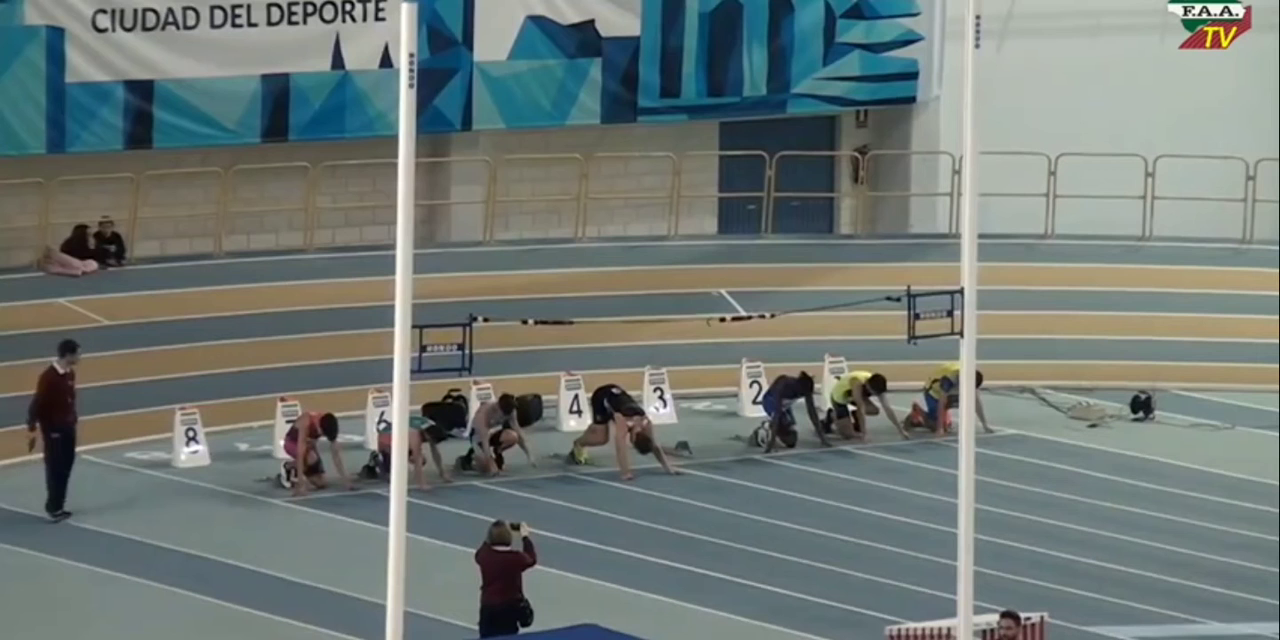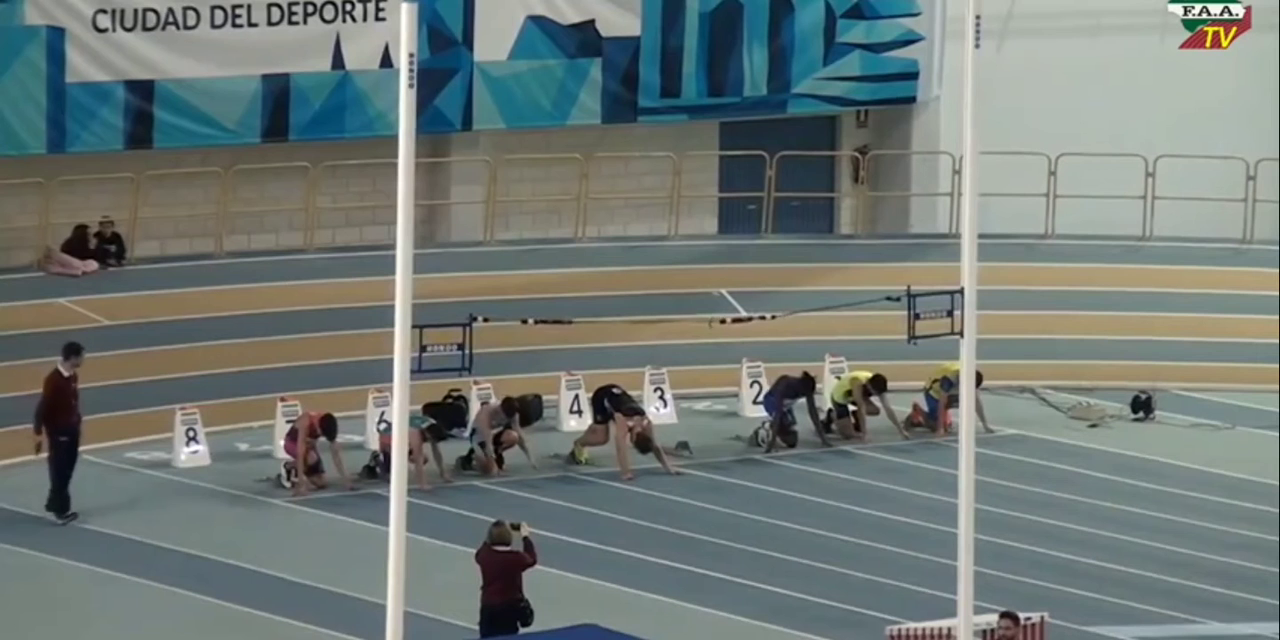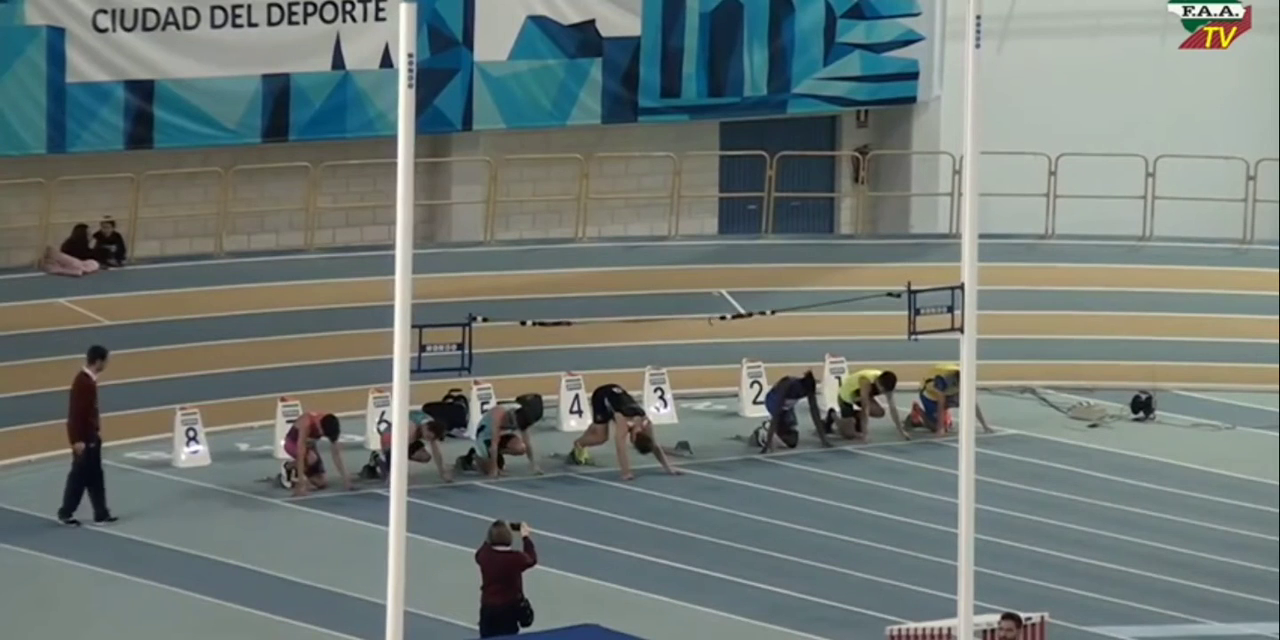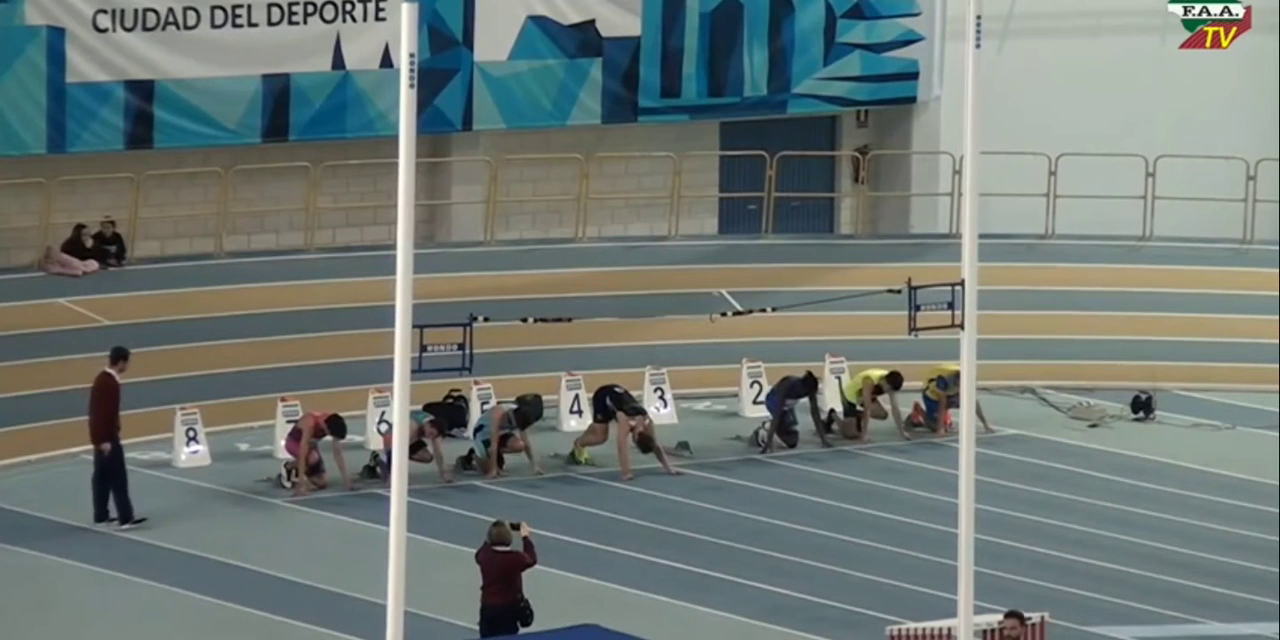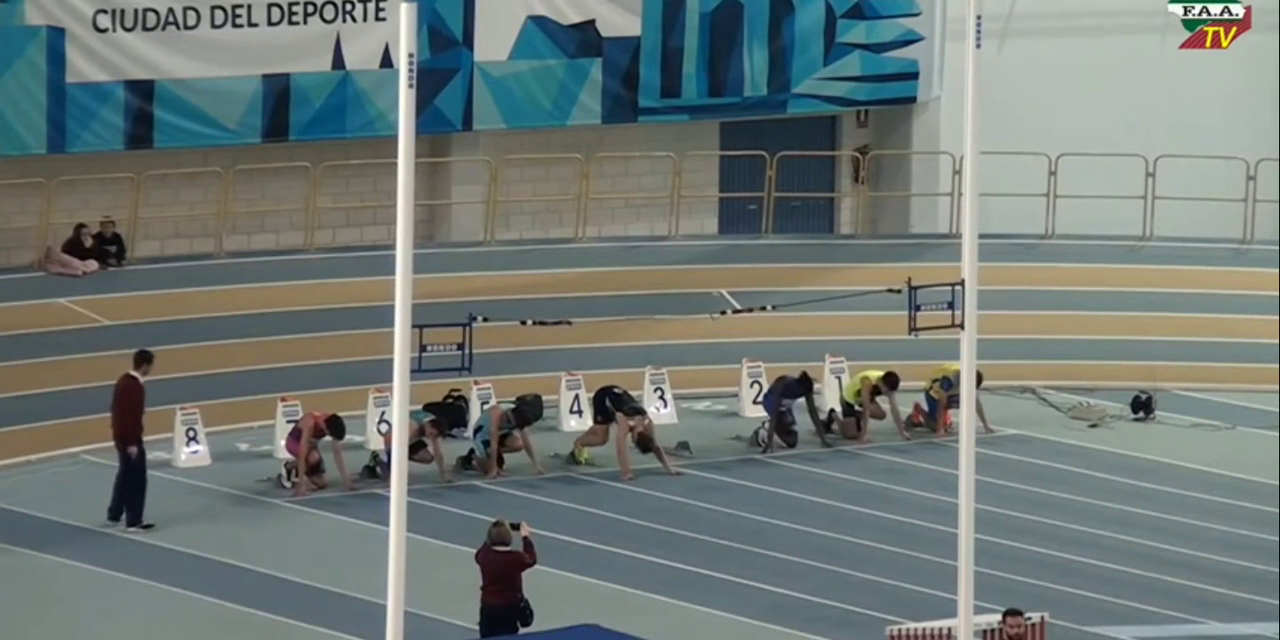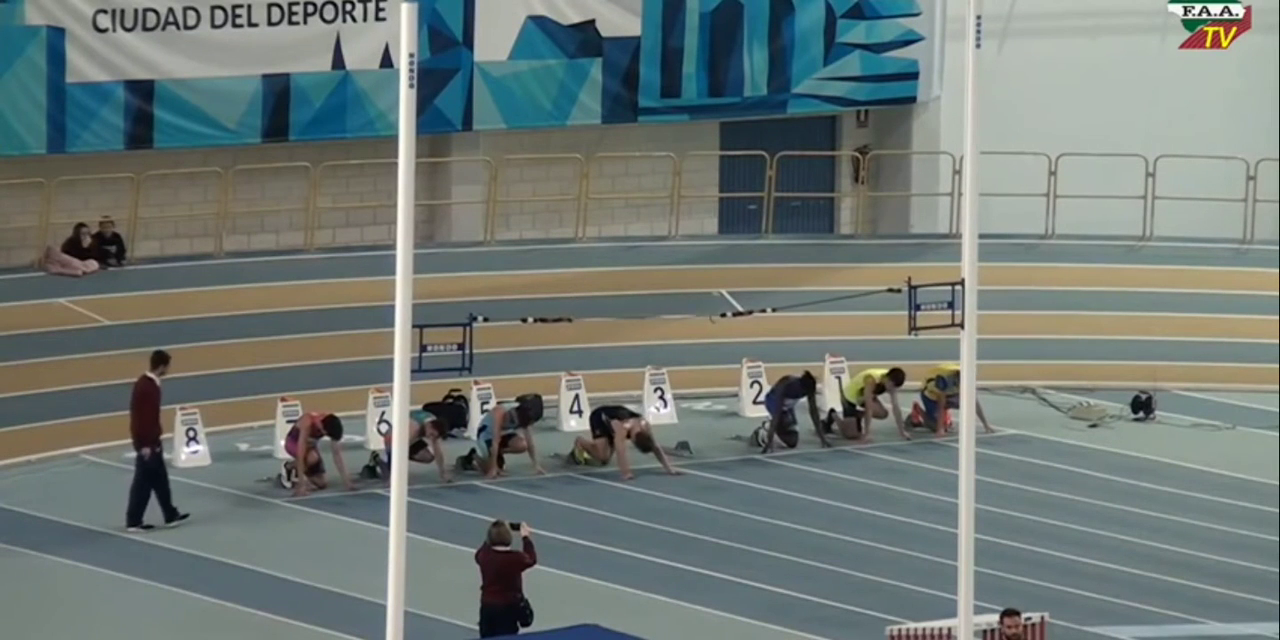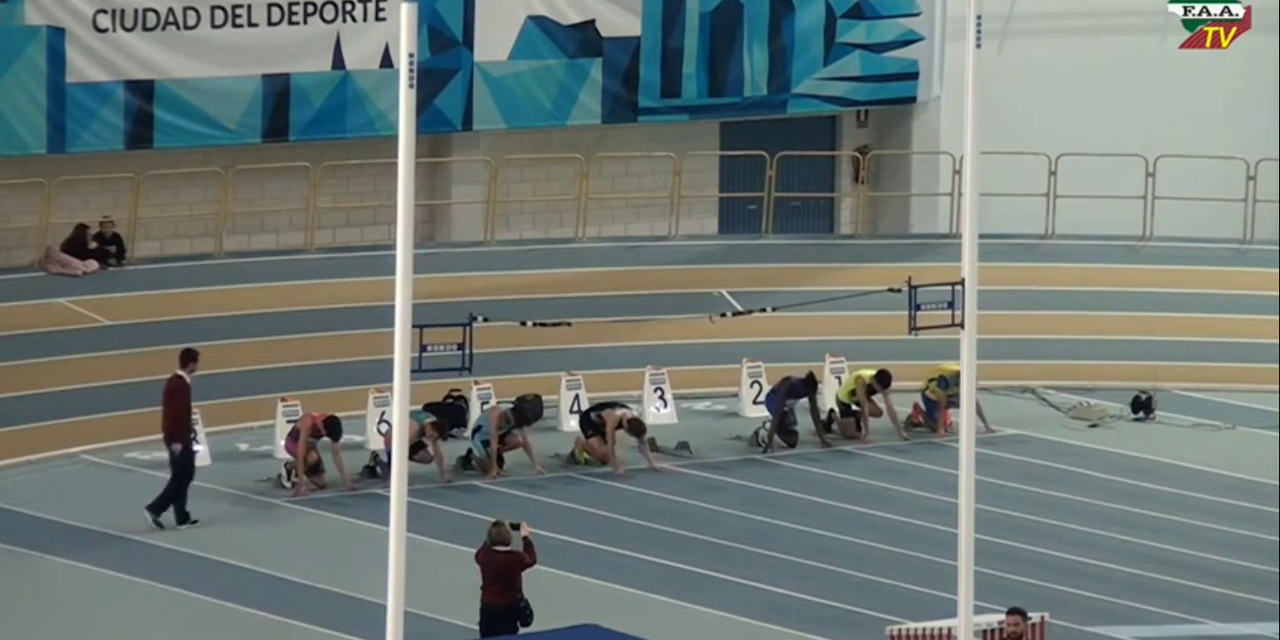
dt=0.5s
person 1, frame 1
left shoulder: (70, 374)
right shoulder: (48, 377)
right elbow: (37, 404)
left wrist: (74, 421)
right wrist: (32, 428)
left hip: (68, 427)
right hip: (53, 429)
left knee: (66, 467)
right knee: (55, 468)
left ankle: (57, 506)
right ankle: (53, 508)
person 1, frame 2
left shoulder: (73, 376)
right shoulder: (53, 379)
right elbow: (43, 407)
left wrist: (78, 423)
right wrist: (38, 432)
left hip: (71, 428)
right hip: (58, 431)
left knee: (67, 469)
right knee: (60, 469)
left ankle: (54, 504)
right ankle: (61, 511)
person 1, frame 3
left shoulder: (89, 380)
right shoulder: (83, 383)
right elbow: (76, 413)
right wrist: (78, 440)
left hip: (91, 435)
right hip: (84, 437)
left knee: (95, 474)
right knee: (80, 474)
left ankle: (101, 514)
right ankle: (65, 513)
person 1, frame 4
left shoulder: (102, 379)
right shoulder: (110, 383)
right elbow: (105, 413)
right wrist: (105, 439)
left hip: (99, 435)
right hip: (107, 436)
left knee: (101, 475)
right knee: (118, 476)
left ankle: (100, 515)
right ankle: (126, 518)
person 1, frame 5
left shoulder: (124, 380)
right shoulder: (135, 386)
right elbow: (132, 416)
right wrist: (132, 443)
left hip: (120, 435)
right hip: (130, 438)
left knee: (125, 475)
right knee: (137, 478)
left ankle: (114, 514)
right ankle: (133, 521)
person 1, frame 6
left shoulder: (144, 382)
right shoulder: (149, 387)
right elbow: (146, 417)
right wrist: (145, 444)
left hip: (148, 438)
right hip: (147, 441)
left knee: (159, 476)
right knee: (143, 480)
left ankle: (171, 515)
right ankle: (133, 522)
person 1, frame 7
left shoulder: (175, 381)
right shoulder: (181, 385)
right elbow: (176, 414)
right wrist: (177, 440)
left hip: (177, 436)
right hip: (179, 438)
left knee: (181, 475)
right knee: (183, 476)
left ankle: (182, 517)
right ankle: (154, 508)
